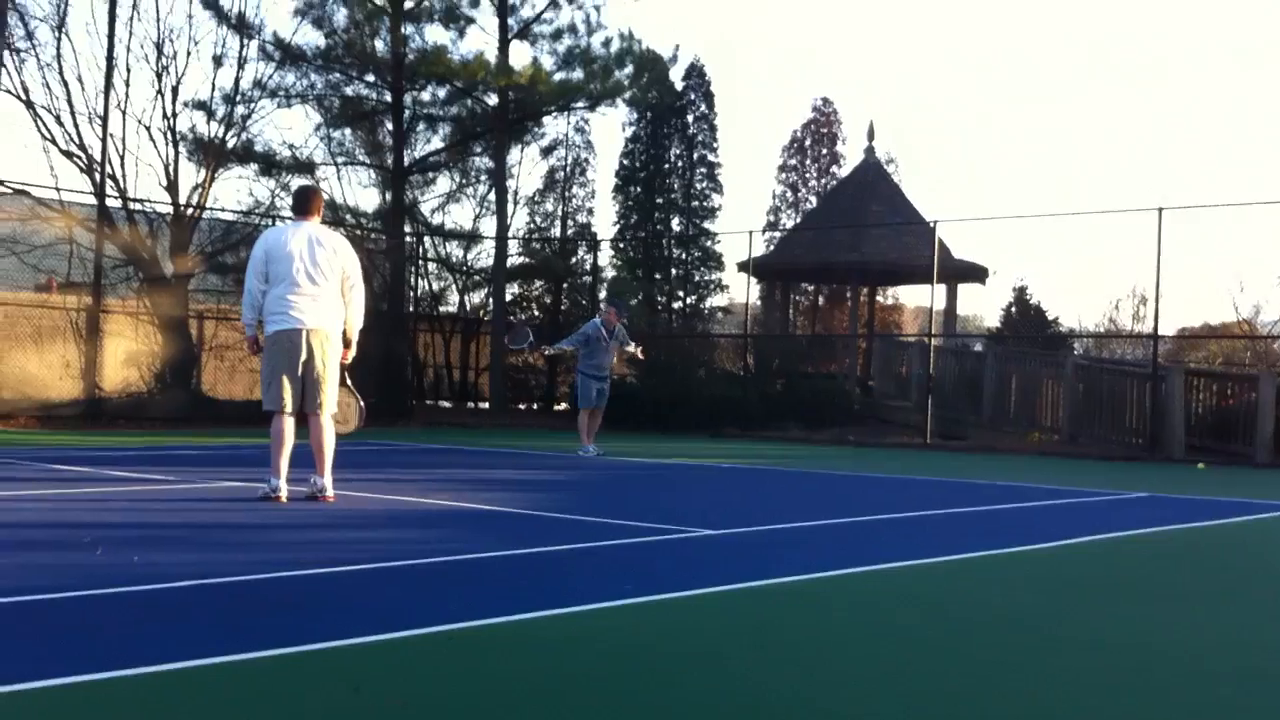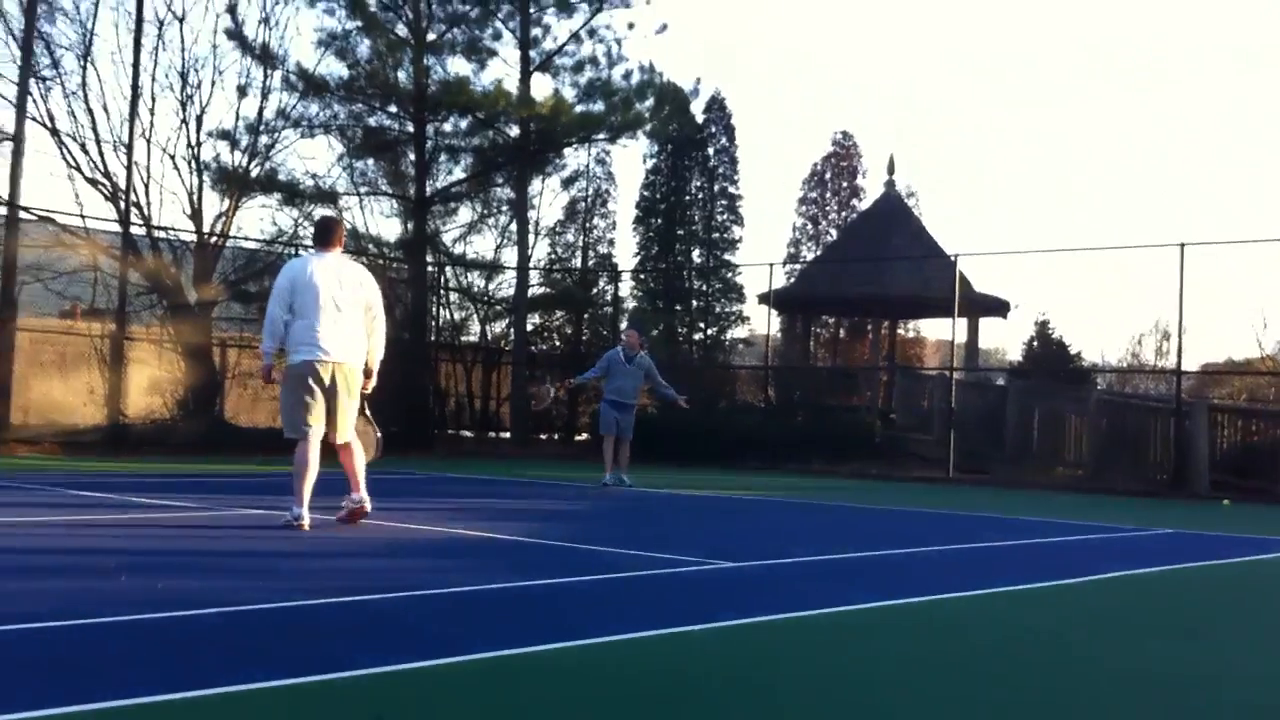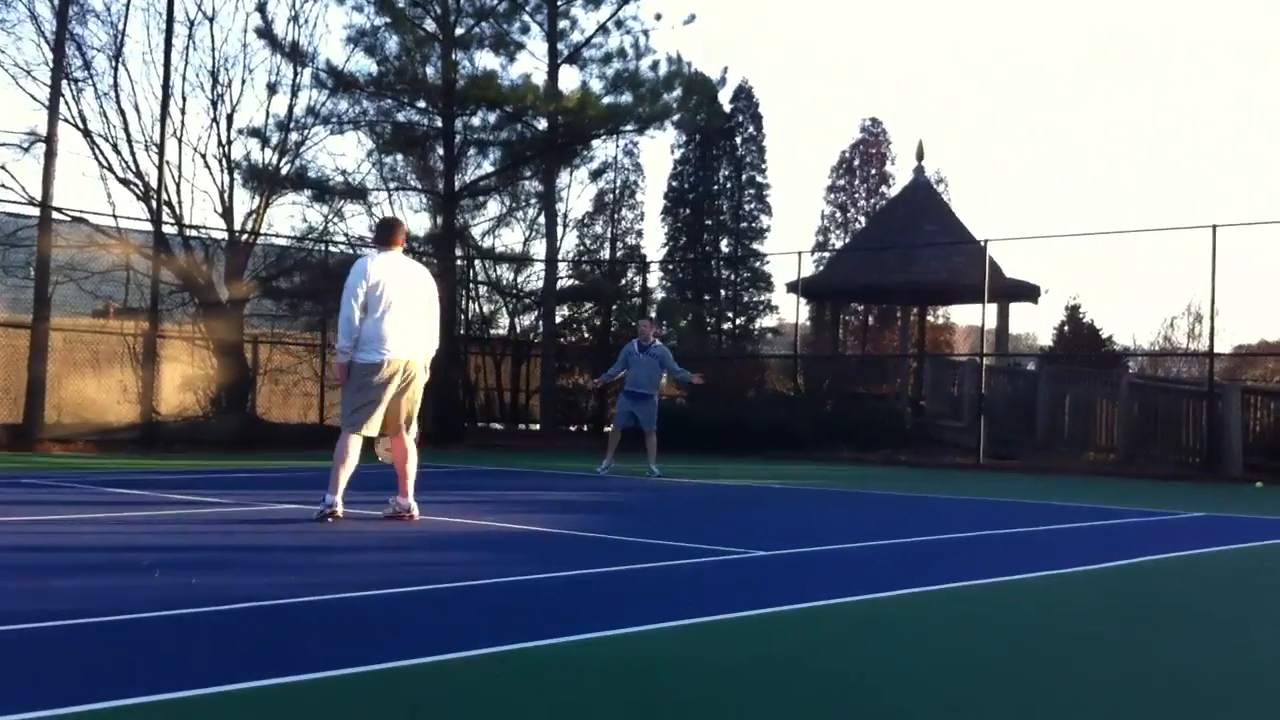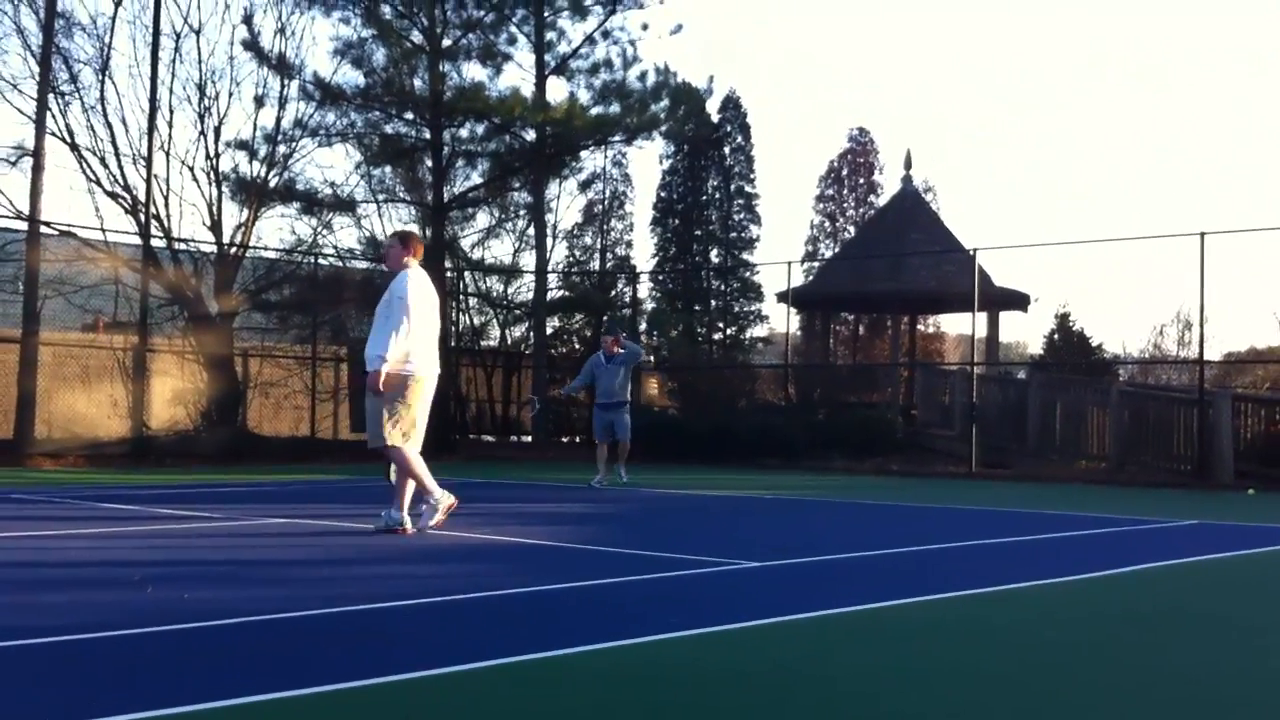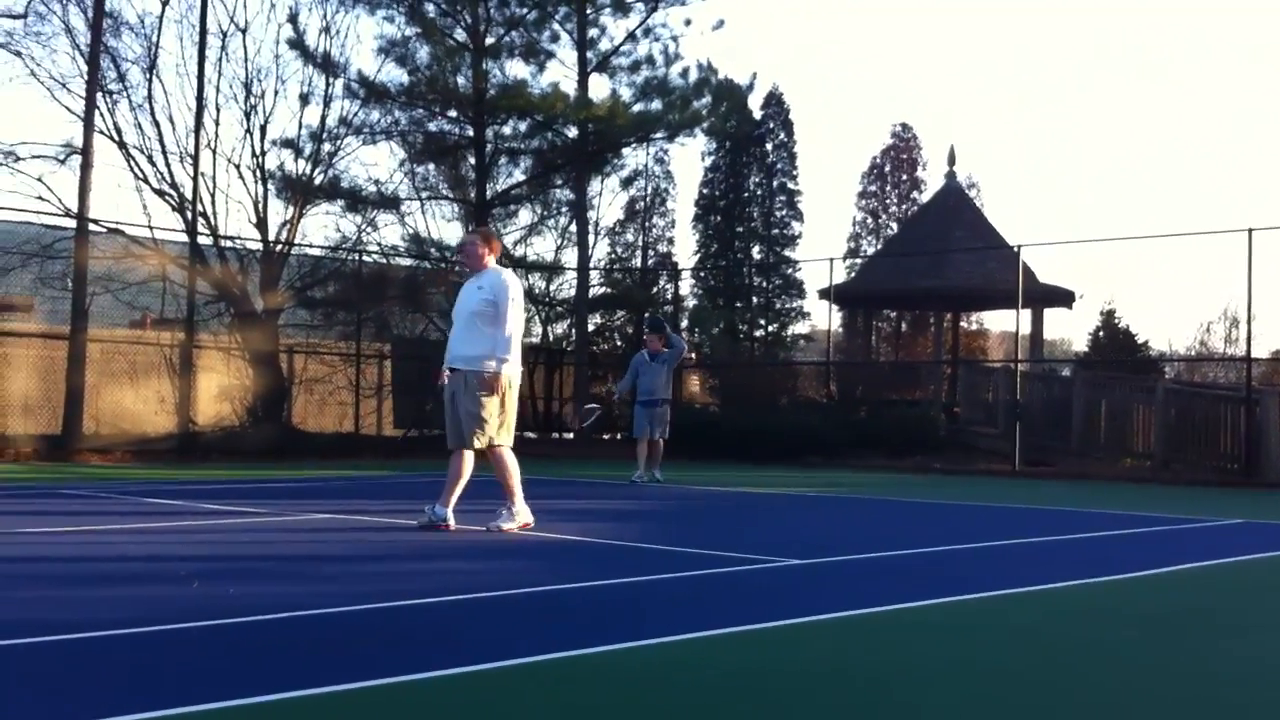
dt=0.5s
person 1, frame 1
left shoulder: (270, 239)
right shoulder: (338, 242)
left elbow: (254, 288)
right elbow: (354, 293)
left wrist: (250, 329)
right wrist: (352, 336)
left hip: (282, 332)
right hip: (325, 333)
left knee: (283, 411)
right knee: (320, 412)
left ankle: (277, 483)
right ankle: (323, 483)
person 1, frame 2
left shoulder: (295, 269)
right shoulder: (361, 274)
left elbow: (276, 316)
right elbow: (376, 325)
left wrist: (268, 357)
right wrist: (372, 366)
left hip: (307, 362)
right hip: (348, 364)
left knee: (308, 438)
right knee: (345, 435)
left ankle: (300, 511)
right ankle: (358, 497)
person 1, frame 3
left shoulder: (366, 266)
right shoulder: (422, 273)
left elbow: (350, 316)
right elbow: (433, 322)
left wrist: (342, 358)
right wrist: (426, 360)
left hip: (374, 360)
right hip: (412, 363)
left knee: (354, 430)
right knee: (403, 434)
left ankle: (333, 499)
right ankle: (405, 501)
person 1, frame 4
left shoulder: (406, 279)
right shoulder: (417, 282)
left elbow: (401, 327)
left wrist: (381, 366)
left hip: (399, 374)
right hip: (413, 374)
left knee: (392, 441)
right knee: (402, 444)
left ankle: (436, 496)
right ankle: (398, 514)
person 1, frame 5
left shoulder: (503, 280)
right shoulder: (469, 285)
left elbow: (513, 328)
left wrist: (501, 368)
right wrist: (448, 367)
left hip: (489, 374)
right hip: (462, 373)
left knee: (495, 442)
right knee: (462, 445)
left ankle: (518, 509)
right ankle: (443, 510)
person 2, frame 1
left shoulder: (620, 331)
right shoulder: (591, 327)
left elbow: (627, 344)
right elbow: (572, 342)
left wrist: (635, 350)
right wrist: (554, 348)
left hip: (604, 377)
right hip: (587, 375)
left knee: (599, 411)
right knee: (586, 409)
left ankle: (590, 443)
right ankle: (584, 445)
person 2, frame 2
left shoulder: (646, 362)
right shoulder: (612, 355)
left elbow: (658, 383)
right elbow: (595, 372)
left wrist: (675, 397)
right wrist: (576, 381)
left hip: (628, 407)
right hip: (609, 403)
left knee: (624, 441)
right knee: (608, 437)
left ankle: (622, 475)
right ankle: (608, 474)
person 2, frame 3
left shoulder: (661, 351)
right shoulder: (630, 347)
left elbow: (674, 370)
right elbow: (618, 367)
left wrist: (689, 377)
right wrist: (602, 380)
left hip: (648, 398)
right hip: (627, 395)
left knee: (649, 432)
right knee: (616, 428)
left ankle: (652, 466)
right ankle: (608, 461)
person 2, frame 4
left shoulder: (626, 357)
right shoulder: (595, 360)
left elbow: (639, 353)
right elbow: (582, 380)
left wrist: (623, 342)
right wrist: (565, 391)
left hip: (621, 407)
right hip: (601, 407)
left knee: (624, 440)
right knee: (601, 442)
left ankle: (621, 466)
right ankle: (601, 475)
person 2, frame 5
left shoulder: (669, 357)
right shoulder: (639, 358)
left elbow: (682, 348)
right elbow: (629, 379)
left wrist: (668, 332)
right wrist: (619, 393)
left hip: (661, 404)
right hip: (642, 404)
left knee: (657, 438)
right knee: (642, 438)
left ankle: (655, 470)
right ankle: (641, 472)
